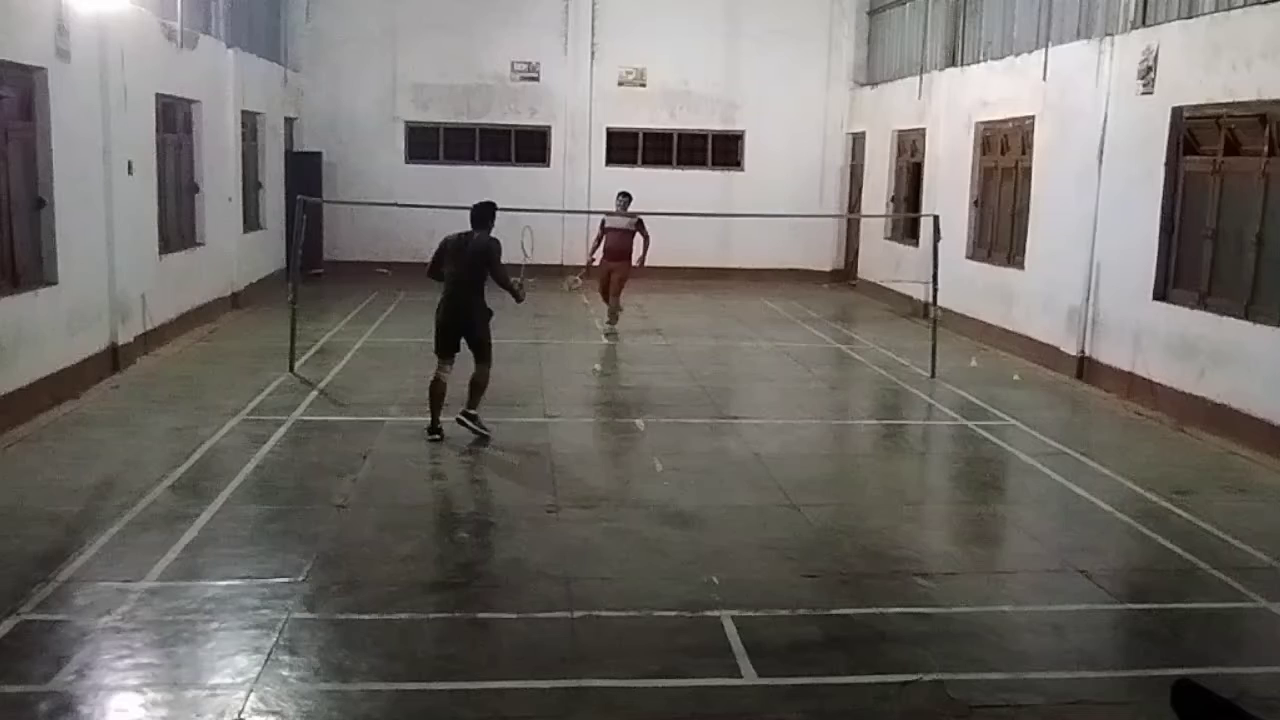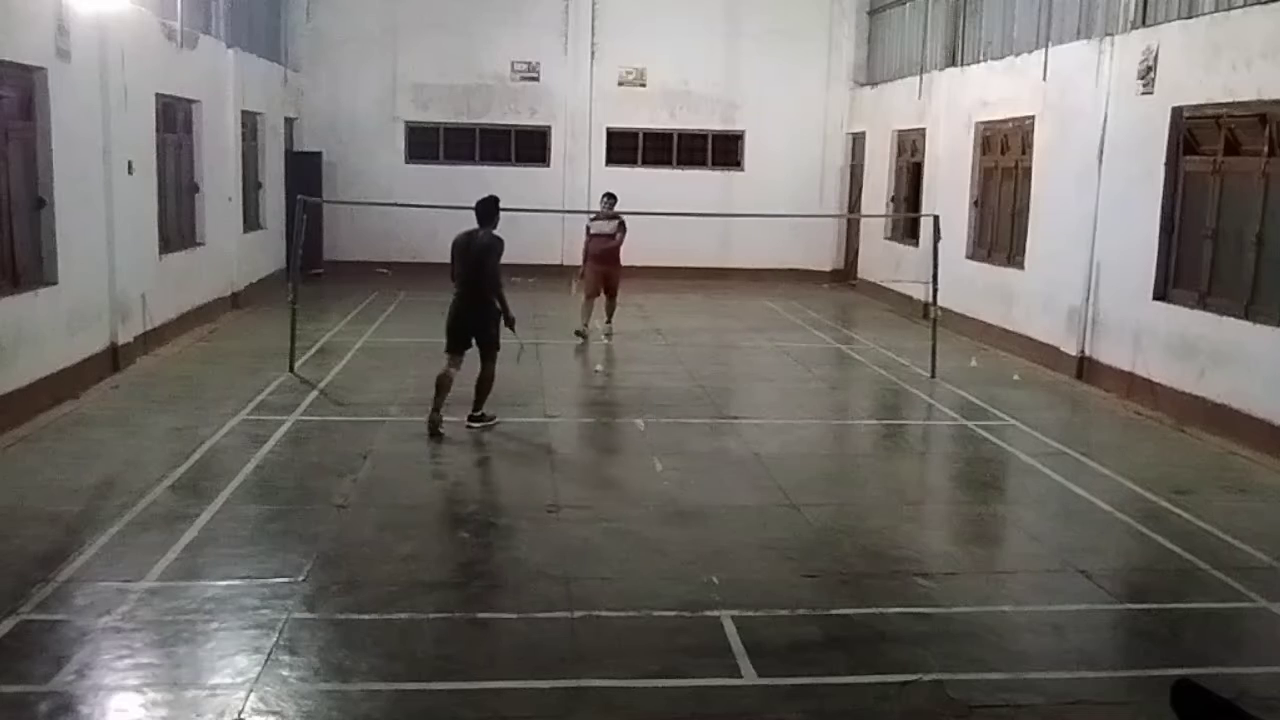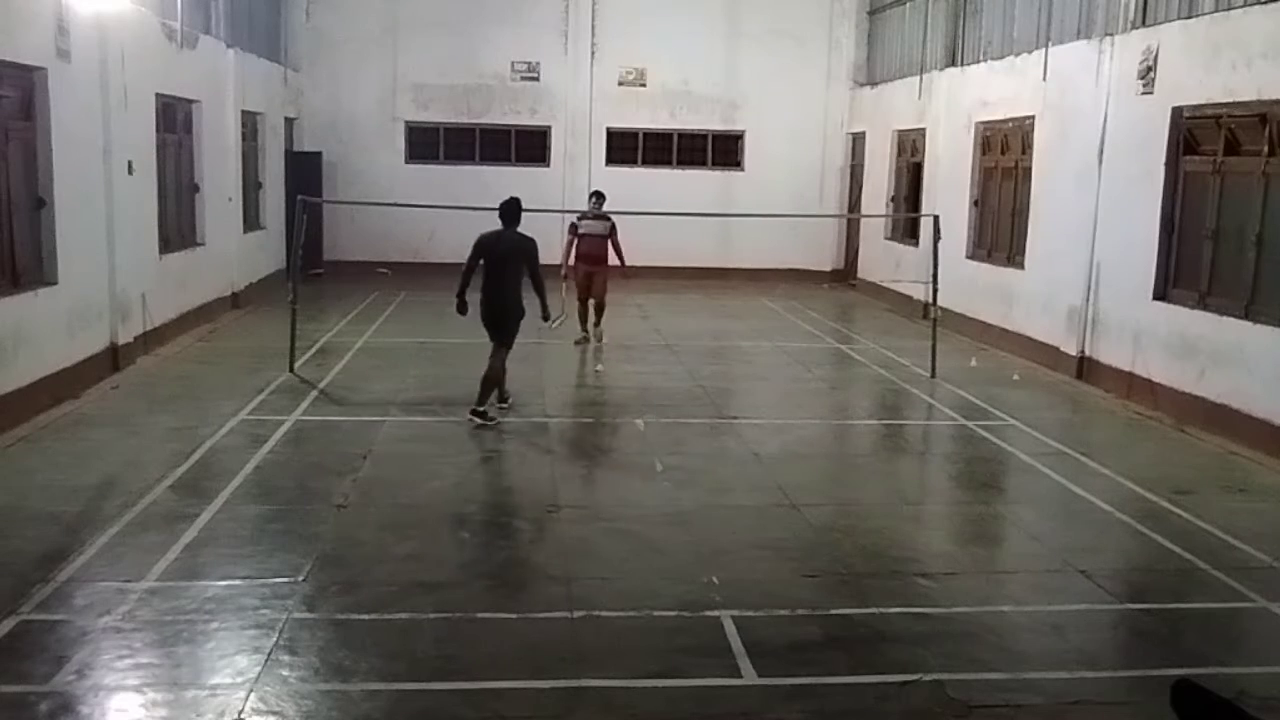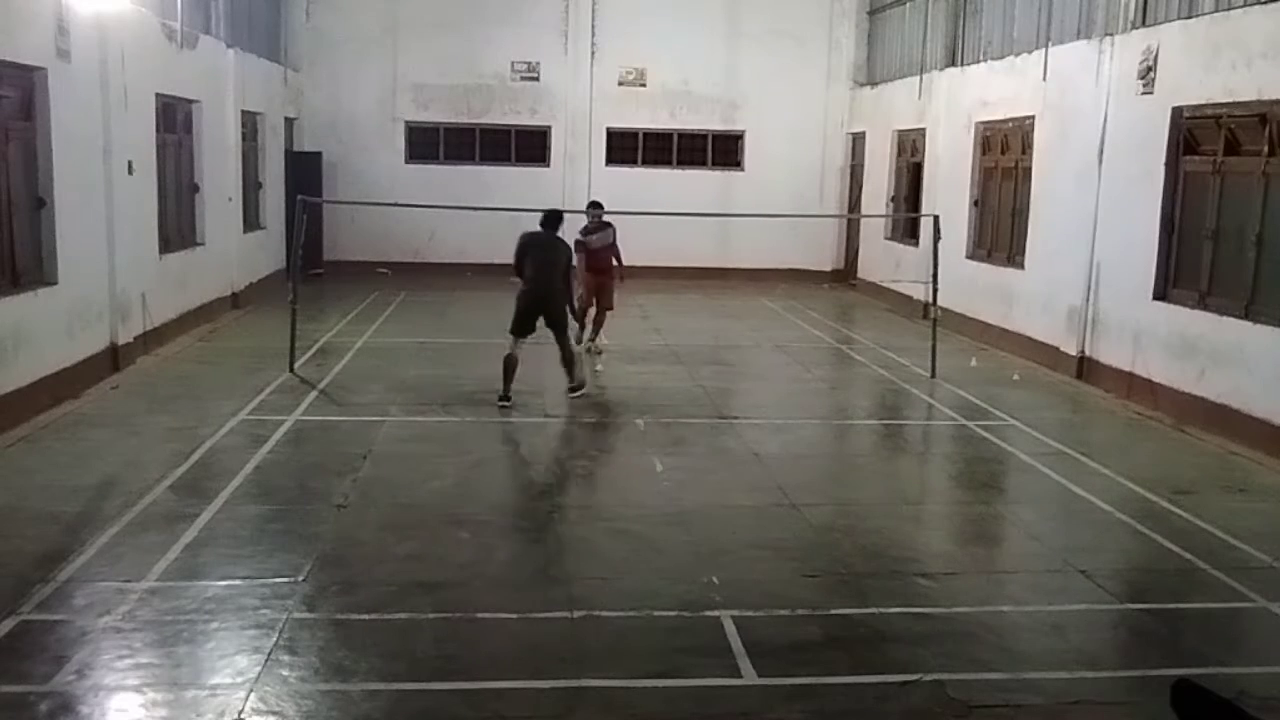
dt=0.4s
person 1, frame 1
left shoulder: (449, 240)
right shoulder: (490, 244)
left elbow: (432, 272)
right elbow: (499, 275)
right wrist: (516, 292)
left hip: (447, 308)
right hip: (473, 310)
left knee: (443, 368)
right knee: (483, 363)
left ankle: (435, 425)
right ankle: (470, 411)
person 1, frame 2
left shoulder: (460, 239)
right shoulder: (494, 242)
right elbow: (493, 278)
right wrist: (506, 311)
left hip: (459, 307)
right hip: (484, 309)
left knee: (452, 364)
right knee: (488, 363)
left ankle: (436, 411)
right ankle: (476, 414)
person 1, frame 3
left shoulder: (485, 239)
right shoulder: (528, 244)
left elbow: (468, 270)
right elbow: (536, 277)
left wrist: (461, 297)
right wrist: (544, 305)
left hip: (488, 303)
right hip: (510, 305)
left knee: (498, 348)
right knee: (499, 356)
left ankle: (502, 394)
right ankle: (480, 408)
person 1, frame 4
left shoulder: (527, 238)
right shoulder: (564, 247)
left elbow: (517, 269)
right elbow: (567, 281)
right wrist: (571, 307)
left hip: (529, 295)
right hip: (553, 296)
left knee: (515, 344)
right knee: (564, 342)
left ankle: (506, 393)
right ankle: (574, 384)
